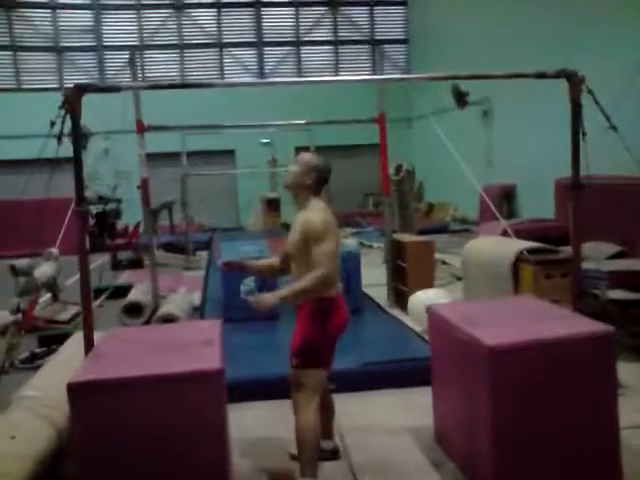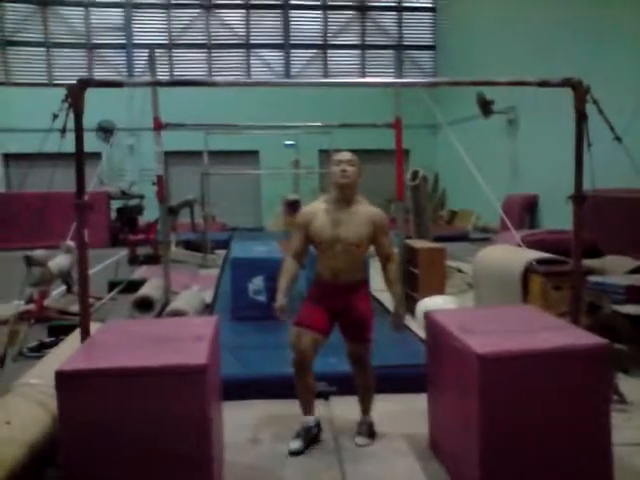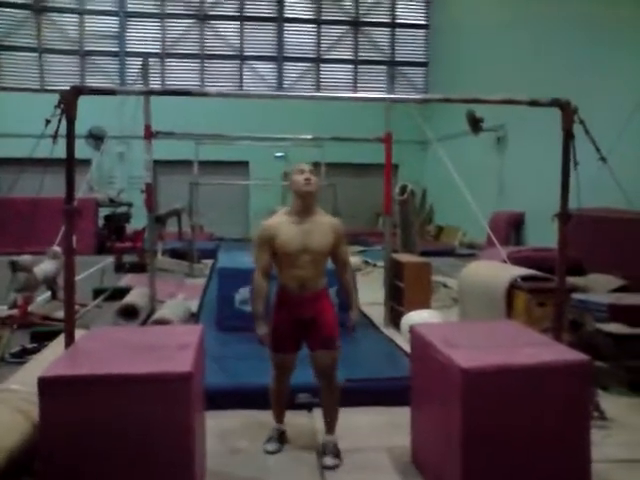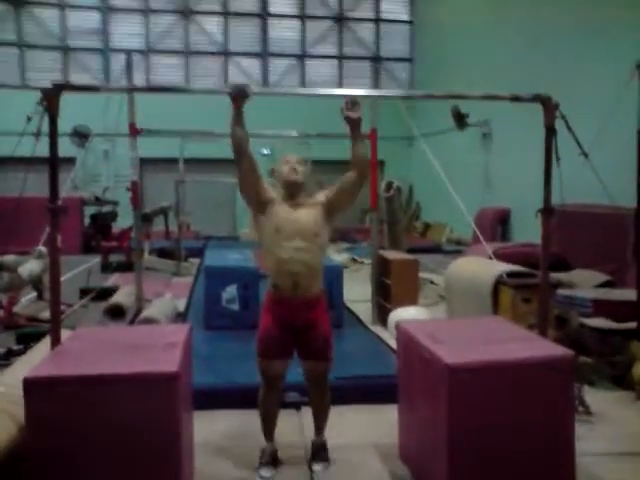
dt=1s
person 1, frame 1
left shoulder: (315, 220)
right shoulder: (306, 218)
left elbow: (326, 273)
right elbow: (284, 263)
left wrist: (278, 297)
right wrist: (243, 264)
left hip: (320, 310)
right hip: (313, 309)
left knee: (303, 393)
right knee: (315, 385)
right ankle: (326, 443)
person 1, frame 2
left shoulder: (374, 217)
right shoulder: (309, 214)
left elbow: (388, 260)
right elbow: (294, 257)
left wrist: (398, 303)
right wrist: (281, 293)
left hip: (356, 293)
right hip: (320, 291)
left knee: (360, 360)
right knee: (300, 356)
left ankle: (365, 420)
right ankle: (310, 423)
person 1, frame 3
left shoulder: (333, 226)
right shoulder: (271, 227)
left elbow: (344, 268)
right elbow: (261, 275)
left wrist: (353, 306)
right wrist: (260, 319)
left hip: (320, 304)
right hip: (286, 304)
left knee: (327, 373)
right knee: (281, 373)
left ankle: (330, 439)
right ankle: (279, 428)
person 1, frame 4
left shoulder: (324, 206)
right shoulder: (264, 204)
left elbow: (359, 175)
right elbow: (242, 158)
left wrist: (355, 129)
right wrist: (238, 111)
left hip: (314, 308)
right hip: (277, 308)
left knee: (318, 381)
right knee: (271, 381)
left ankle: (319, 441)
right ankle: (269, 447)
